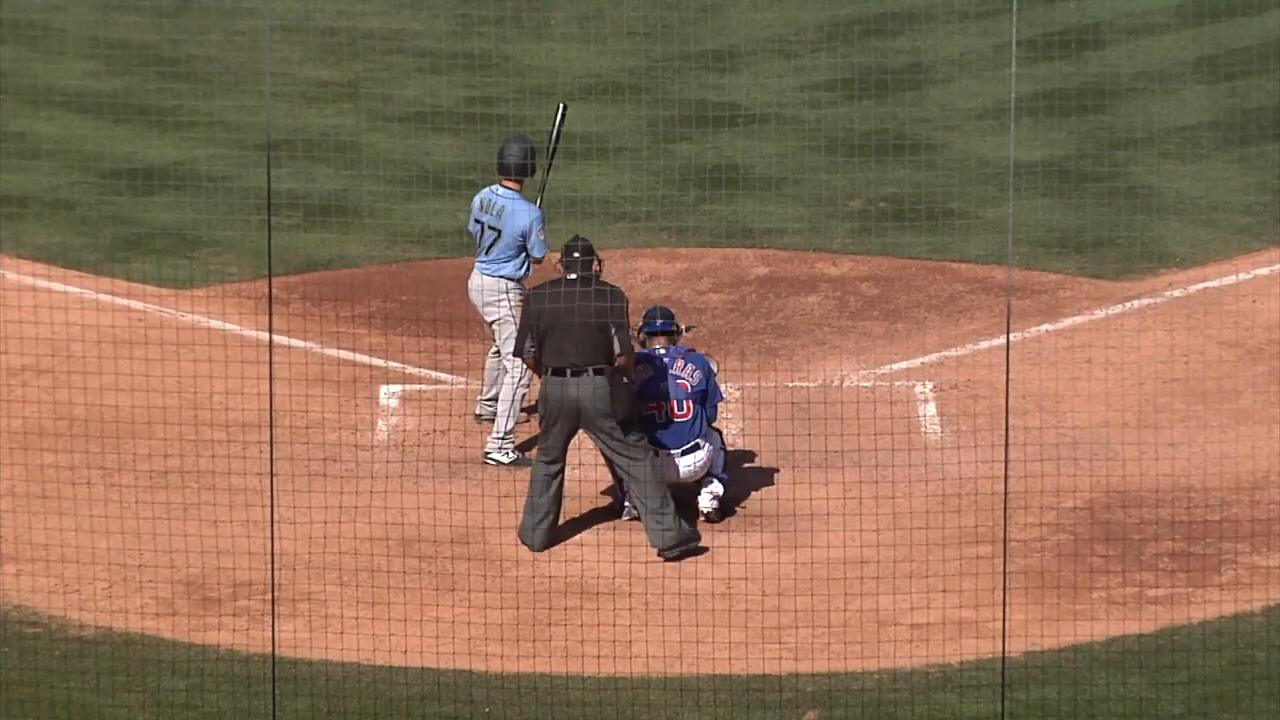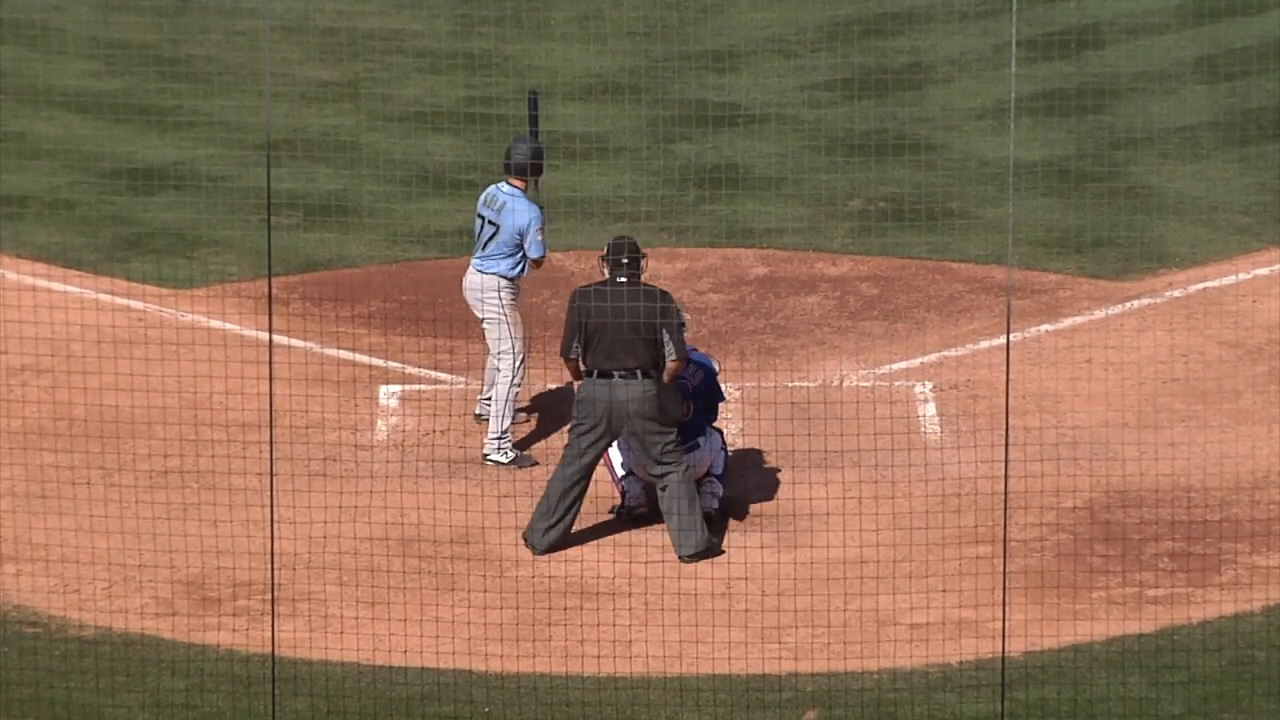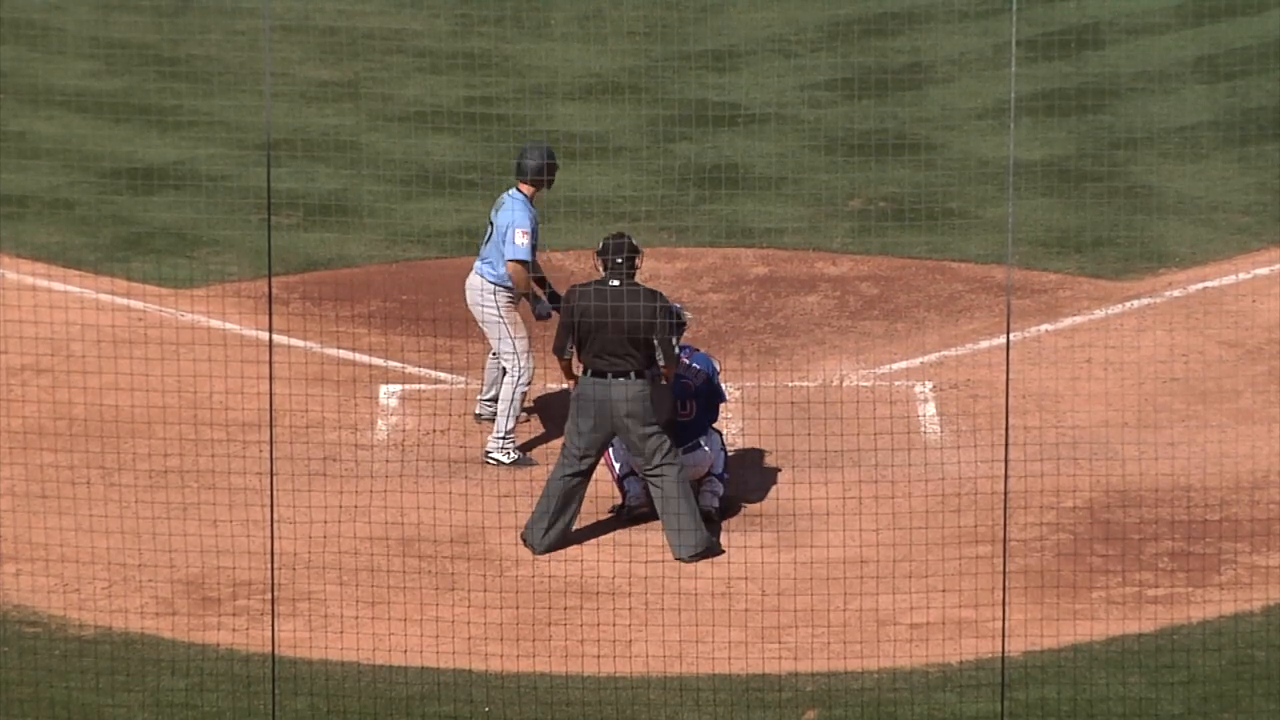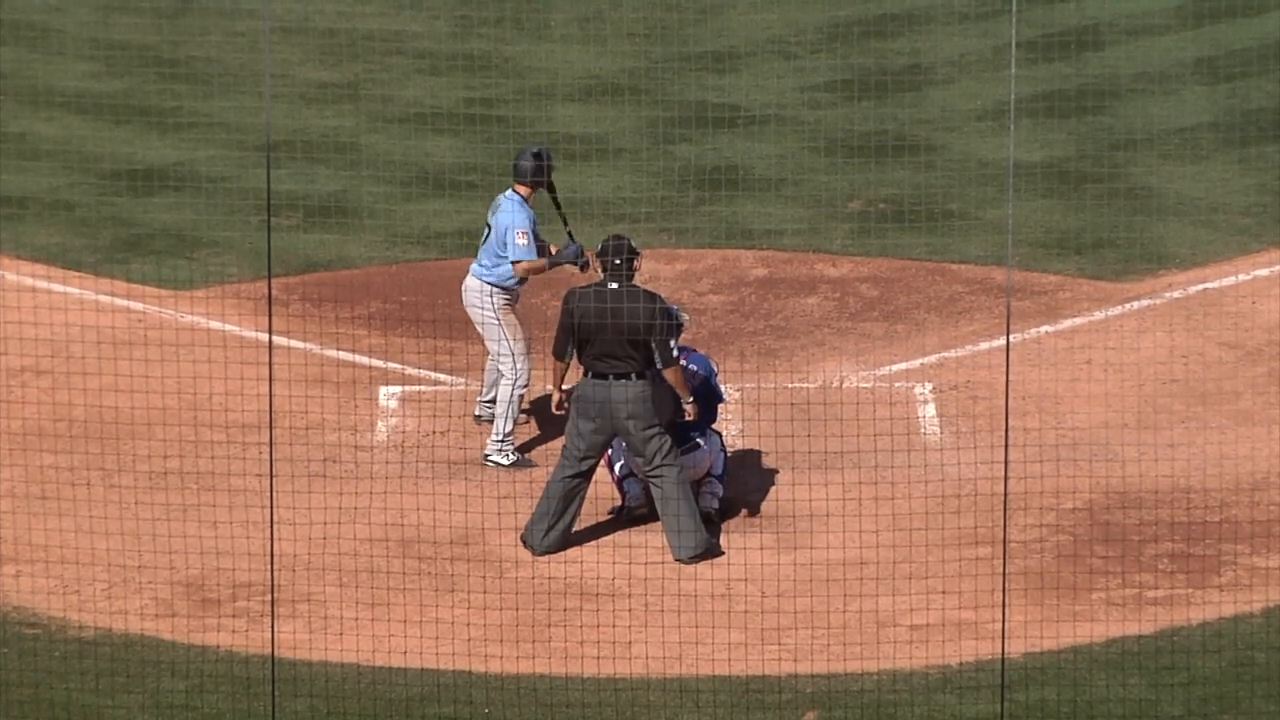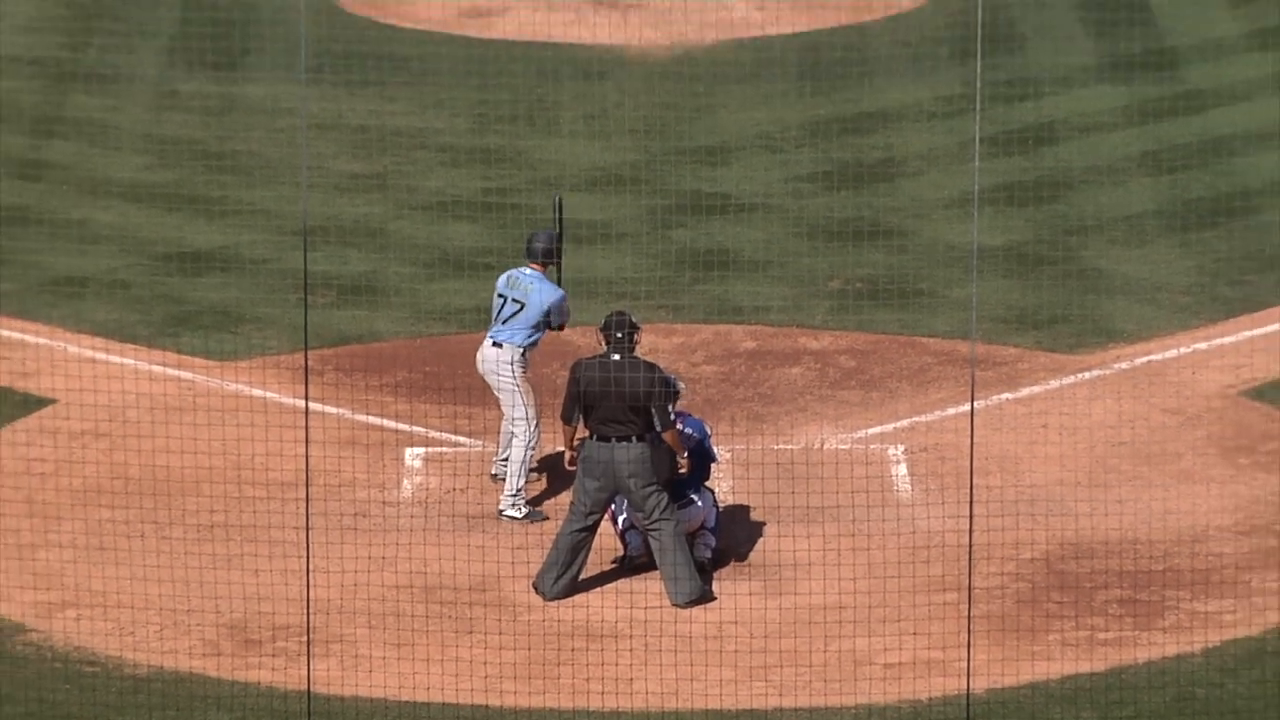
dt=0.5s
person 1, frame 1
left shoulder: (538, 296)
right shoulder: (611, 295)
left elbow: (527, 352)
right elbow: (623, 354)
right wrist: (620, 375)
left hip: (555, 389)
right hip: (600, 389)
left knee: (548, 460)
right knee: (637, 460)
left ankle: (536, 532)
right ankle: (670, 536)
person 1, frame 2
left shoulder: (583, 297)
right shoulder: (660, 299)
left elbow: (570, 353)
right elbow: (675, 360)
left wrist: (579, 379)
right wrist: (661, 387)
left hip: (596, 391)
right hip: (644, 391)
left knee: (573, 465)
right knee: (670, 468)
left ankle: (542, 536)
right ankle: (692, 542)
person 1, frame 3
left shoulder: (577, 296)
right shoulder: (655, 302)
left elbow: (563, 352)
right elbow: (667, 362)
left wrist: (571, 378)
right wrist: (665, 386)
left hip: (591, 391)
right hip: (638, 393)
left knee: (572, 466)
right knee: (662, 468)
left ankle: (541, 536)
right ankle: (691, 543)
person 1, frame 4
left shoulder: (576, 299)
right shoulder: (653, 304)
left elbow: (562, 353)
right elbow: (668, 363)
left wrist: (557, 389)
right wrist: (687, 398)
left hip: (592, 392)
right hip: (638, 394)
left knee: (571, 467)
right knee: (664, 470)
left ankle: (541, 537)
right ankle: (691, 544)
person 1, frame 5
left shoulder: (582, 369)
right shoulder: (652, 374)
left elbow: (570, 418)
right elbow: (665, 426)
left wrist: (569, 448)
right wrist: (681, 454)
left hip: (596, 453)
right hip: (638, 455)
left knee: (579, 521)
right knee: (661, 523)
left ankle: (552, 584)
right ankle: (687, 591)
person 2, frame 1
left shoulder: (482, 198)
right shoulder: (529, 213)
right elbow: (538, 257)
left hip: (480, 280)
right hip: (504, 289)
left knee: (501, 347)
right knee: (519, 366)
left ankle: (488, 406)
right ankle: (499, 447)
person 2, frame 2
left shoulder: (489, 193)
right shoulder: (529, 212)
right elbow: (536, 260)
right wrist: (534, 248)
left hip: (475, 278)
right hip: (496, 287)
left knee: (501, 349)
right knee: (511, 363)
left ankle: (488, 408)
right ankle: (498, 447)
person 2, frame 3
left shoulder: (510, 199)
right shoulder: (521, 213)
left elbow: (524, 255)
right elbow: (515, 267)
left wrist: (547, 287)
right wrist: (536, 300)
left hip: (481, 284)
right hip: (493, 293)
left knee: (502, 350)
right knee: (519, 367)
left ankle: (488, 406)
right ankle: (500, 446)
person 2, frame 4
left shoulder: (505, 201)
right shoulder: (519, 215)
left elbow: (533, 247)
right elbow: (524, 268)
left wrist: (559, 253)
right wrist: (563, 258)
left hip: (479, 286)
right hip: (490, 295)
left knee: (501, 352)
right knee: (516, 370)
left ankle: (487, 408)
right ankle: (499, 449)
person 2, frame 5
left shoulder: (506, 277)
right shoulder: (552, 293)
right elbow: (560, 324)
right wrist: (563, 308)
left hip: (488, 352)
right hip: (508, 360)
left knee: (514, 413)
right knee: (526, 430)
left ankle: (503, 466)
right ankle: (512, 503)
person 3, frame 1
left shoulder: (632, 365)
right shoulder: (700, 362)
right elbow: (710, 415)
right hip: (695, 464)
right knee: (713, 436)
right ankle: (710, 498)
person 3, frame 2
right shoulder: (702, 363)
right elbow: (711, 416)
left hip: (645, 464)
right hip: (695, 462)
right knee: (714, 436)
left ankle: (634, 497)
right ankle: (710, 499)
person 3, frame 3
right shoulder: (703, 362)
right elbow: (712, 416)
right hip: (696, 463)
left knee: (615, 435)
right knee: (714, 438)
left ankle: (635, 497)
right ankle: (709, 499)
person 3, frame 4
right shoulder: (702, 363)
right elbow: (710, 417)
right hip: (694, 462)
left knee: (615, 440)
right knee: (714, 440)
left ankle: (635, 499)
right ankle: (709, 501)
person 3, frame 5
right shoulder: (697, 426)
right elbow: (704, 475)
right hip: (689, 516)
left knee: (618, 496)
right knee: (707, 497)
left ankle: (636, 550)
right ankle: (703, 552)
